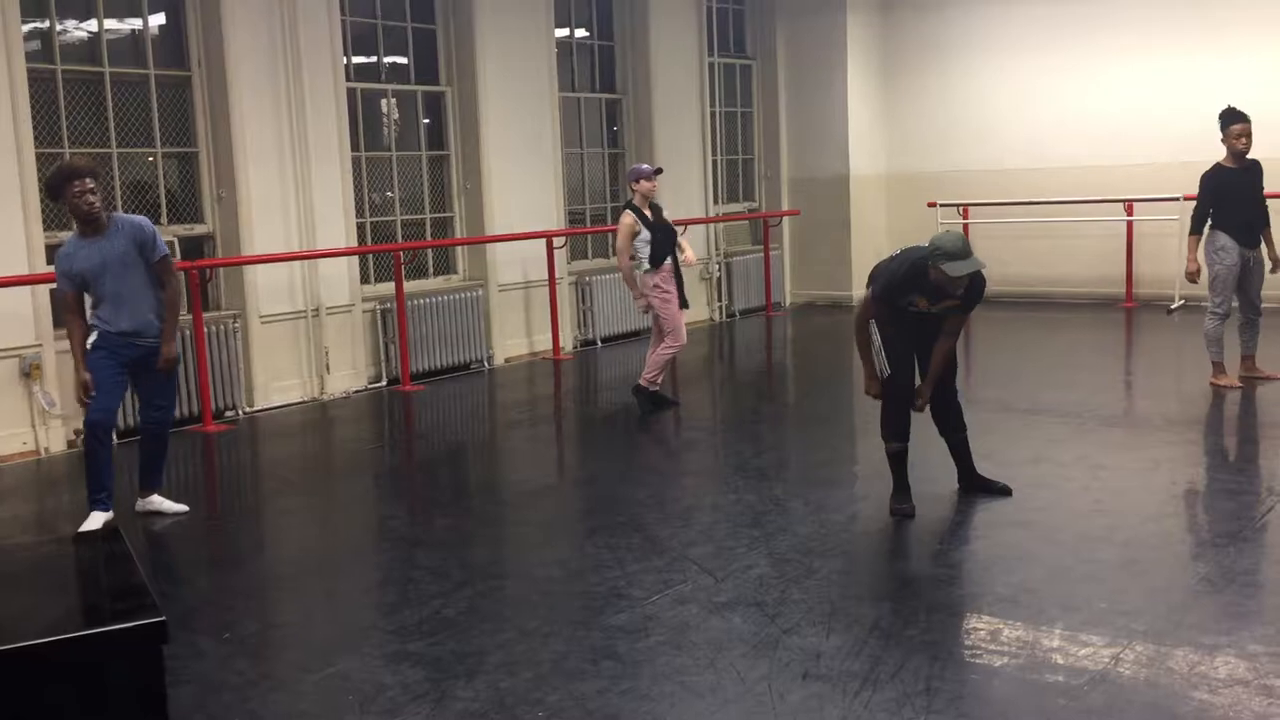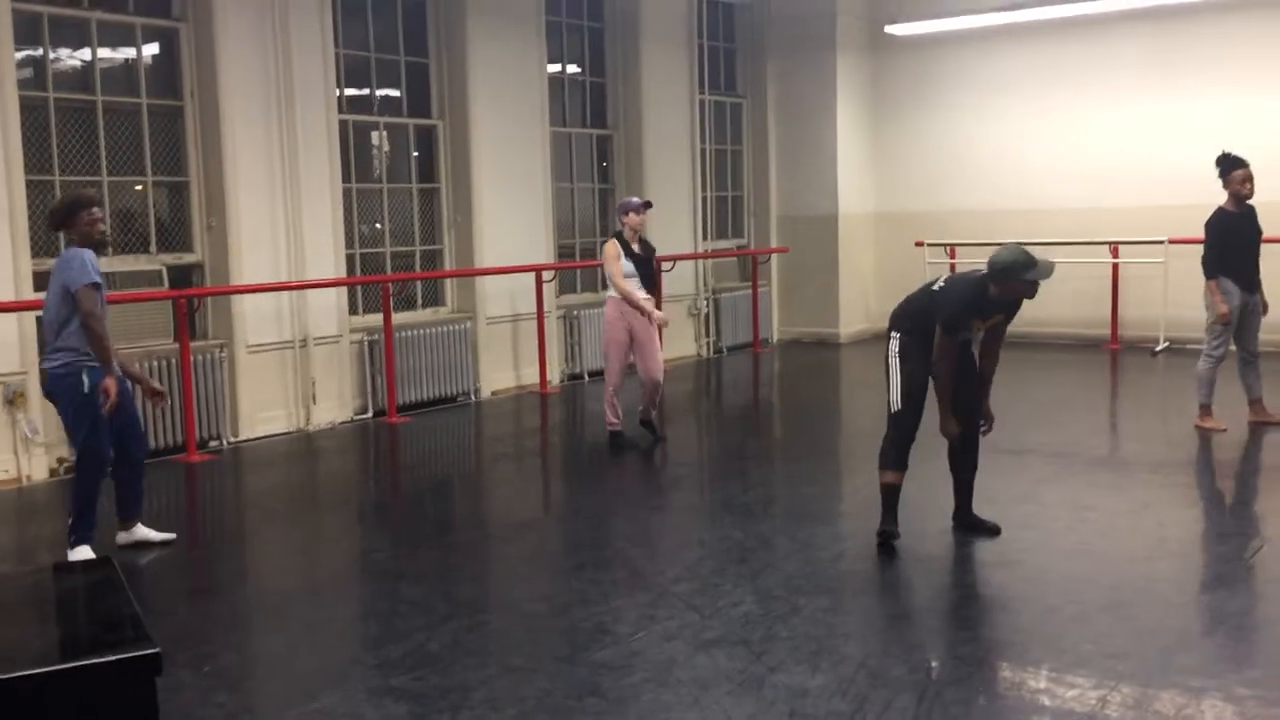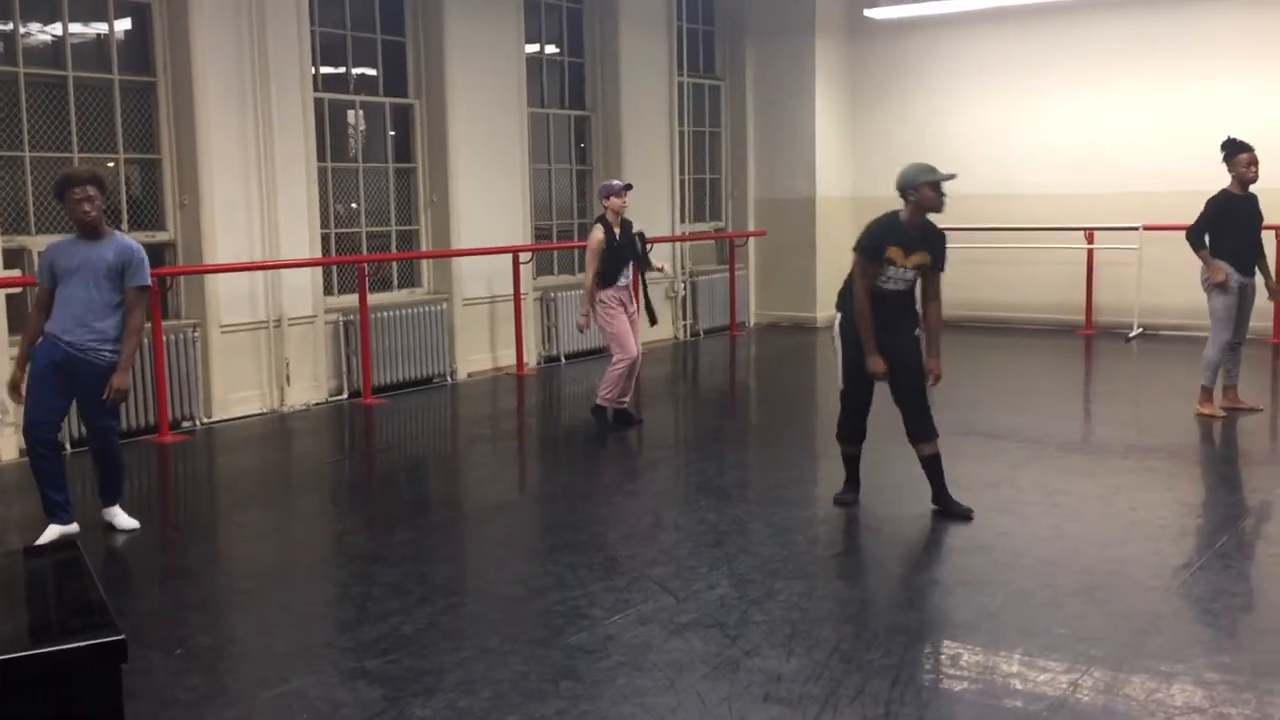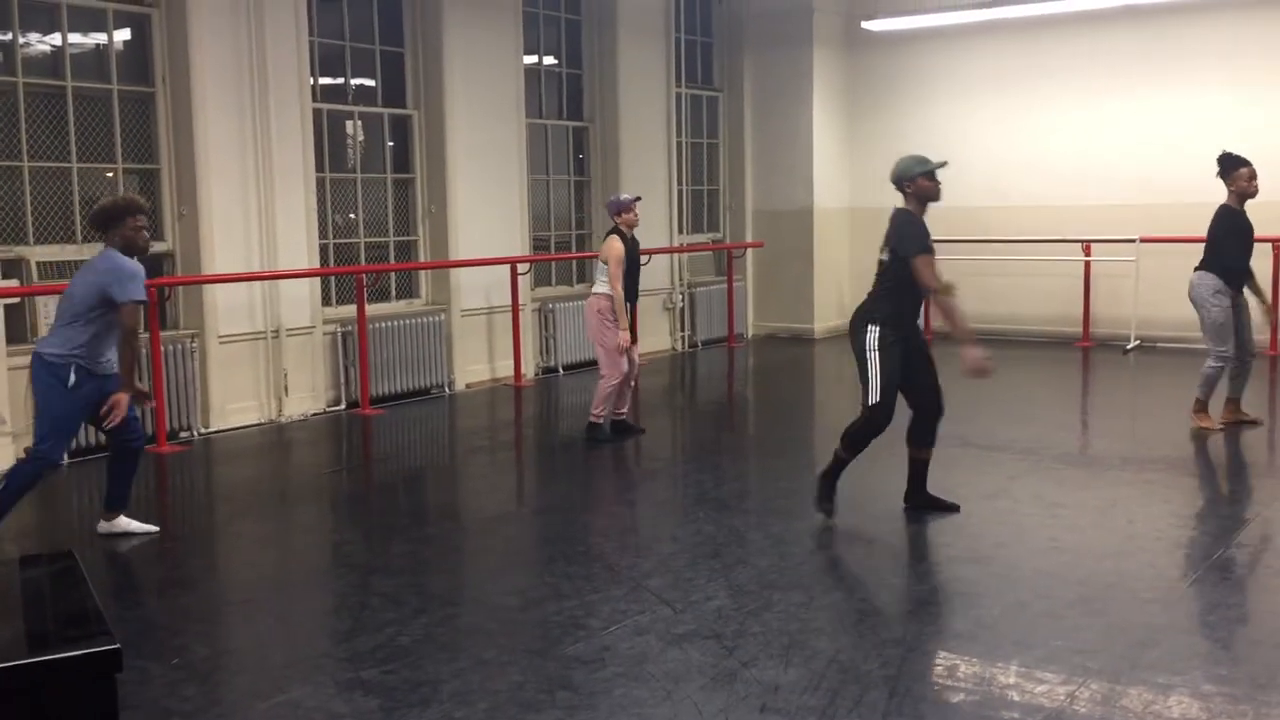
dt=0.7s
person 1, frame 1
left shoulder: (138, 228)
right shoulder: (67, 256)
left elbow: (170, 283)
right elbow: (74, 315)
left wrist: (169, 339)
right wrist: (80, 367)
left hip: (153, 342)
right hip: (108, 344)
left knee: (159, 421)
right knee: (98, 421)
left ankle: (148, 495)
right ankle: (100, 506)
person 1, frame 2
left shoulder: (87, 267)
right shoulder: (81, 260)
right elbow: (89, 316)
left wrist: (143, 381)
right wrist: (111, 374)
left hip: (100, 374)
right hip: (75, 374)
left knee: (133, 448)
right knee: (95, 458)
left ankle: (129, 527)
right ankle: (79, 543)
person 1, frame 3
left shoulder: (128, 251)
right shoulder: (55, 253)
left elbow: (135, 314)
right elbow: (40, 310)
left wrist: (123, 369)
right wrist: (19, 366)
left hip: (100, 360)
right hip: (53, 353)
left knee: (104, 439)
right knee: (38, 435)
left ankle: (112, 505)
right ankle: (60, 519)
person 1, frame 4
left shoulder: (109, 268)
right shoulder: (124, 268)
right elbow: (129, 329)
left wrist: (125, 386)
right wrist: (126, 387)
left hip: (92, 372)
right hip: (62, 369)
left knee: (132, 439)
right knee: (46, 456)
left ankle: (112, 517)
person 2, frame 1
left shoulder: (974, 283)
right shoulder: (902, 272)
left elbow: (949, 335)
right elbow: (862, 319)
left wrist: (928, 384)
right wrist: (870, 375)
left hip: (933, 315)
right hip: (890, 312)
left knee: (944, 390)
right knee: (898, 389)
left ankle: (968, 476)
right ankle: (900, 488)
person 2, frame 2
left shoulder: (1009, 300)
right shoulder: (962, 297)
left elbow: (990, 347)
right elbow: (942, 362)
left wrist: (983, 400)
right wrist: (945, 416)
left hip: (954, 339)
right hip: (910, 336)
left knee: (970, 422)
right knee: (903, 424)
left ankle: (963, 513)
right ankle: (888, 519)
person 2, frame 3
left shoulder: (933, 239)
right shoulder: (879, 231)
left elbow: (931, 298)
right elbow: (860, 293)
left wrist: (933, 354)
right wrist: (871, 353)
left hip: (901, 321)
right hip: (856, 319)
left knee: (916, 404)
right knee: (855, 404)
left ankle: (940, 493)
right ankle: (851, 482)
person 2, frame 4
left shoulder: (909, 223)
right shoulder: (910, 230)
right elbow: (937, 289)
right wrist: (968, 343)
left hip: (903, 328)
right hip: (879, 328)
left knee: (929, 407)
right knee: (878, 415)
left ankle: (917, 492)
right ankle: (830, 478)
person 3, frame 1
left shoulder: (1255, 168)
right shoulder: (1214, 176)
right elbow: (1199, 216)
right wrist: (1192, 258)
left hip: (1251, 248)
right hip: (1224, 246)
left knee: (1252, 310)
right knee: (1219, 310)
left ankle: (1248, 365)
right ankle: (1218, 372)
person 3, frame 2
left shoulder: (1250, 213)
right shoulder: (1219, 220)
left elbow: (1251, 257)
right elbow: (1209, 263)
right wrist: (1219, 301)
left hip: (1249, 292)
right hip: (1227, 290)
left knee: (1250, 353)
right knee: (1214, 352)
left ankle: (1256, 409)
right ankle: (1204, 414)
person 3, frame 3
left shoulder: (1252, 200)
right shoulder: (1221, 201)
left elbow: (1255, 243)
right elbow: (1194, 234)
right wrist: (1213, 269)
left hip: (1246, 277)
right hip: (1225, 276)
left knee: (1236, 339)
right knee: (1221, 337)
left ankle: (1230, 395)
right ankle: (1205, 399)
person 3, frame 4
left shoulder: (1236, 215)
right shoulder: (1228, 218)
right elbow: (1236, 262)
right wrist: (1263, 299)
left hip: (1229, 289)
right hip: (1211, 286)
left knee: (1246, 351)
right knee: (1223, 354)
left ankle: (1233, 408)
right ankle: (1200, 409)
person 4, frame 1
left shoulder: (657, 210)
right shoulder: (628, 219)
left elbow: (673, 237)
right elbow: (623, 262)
left wrist: (687, 250)
right wrist: (638, 295)
left hip: (672, 276)
right hip: (656, 281)
left knee: (661, 338)
right knee: (676, 339)
left ankle: (653, 391)
right ankle: (644, 385)
person 4, frame 2
left shoulder: (647, 248)
right shoulder: (612, 246)
right elbow: (618, 284)
right wrist: (650, 309)
left hip: (644, 315)
right hip: (617, 313)
left knee: (653, 375)
right knee: (615, 376)
left ankle: (647, 417)
right ankle: (614, 430)
person 4, frame 3
left shoulder: (629, 228)
right shoulder: (599, 235)
left elbow: (640, 257)
right elbow: (589, 276)
left wrist: (657, 266)
right wrist: (585, 312)
left hip: (627, 295)
right hip: (606, 298)
left knee: (634, 356)
right knee: (627, 354)
left ankle: (620, 408)
right ankle: (602, 404)
person 4, frame 4
left shoulder: (630, 240)
right shoulder: (615, 245)
right elbow: (616, 290)
left wrist: (626, 322)
right wrist: (623, 328)
left hip: (619, 306)
right hip: (602, 308)
left knee: (631, 366)
right knee: (615, 369)
left ankle: (618, 419)
right ankle: (595, 422)
